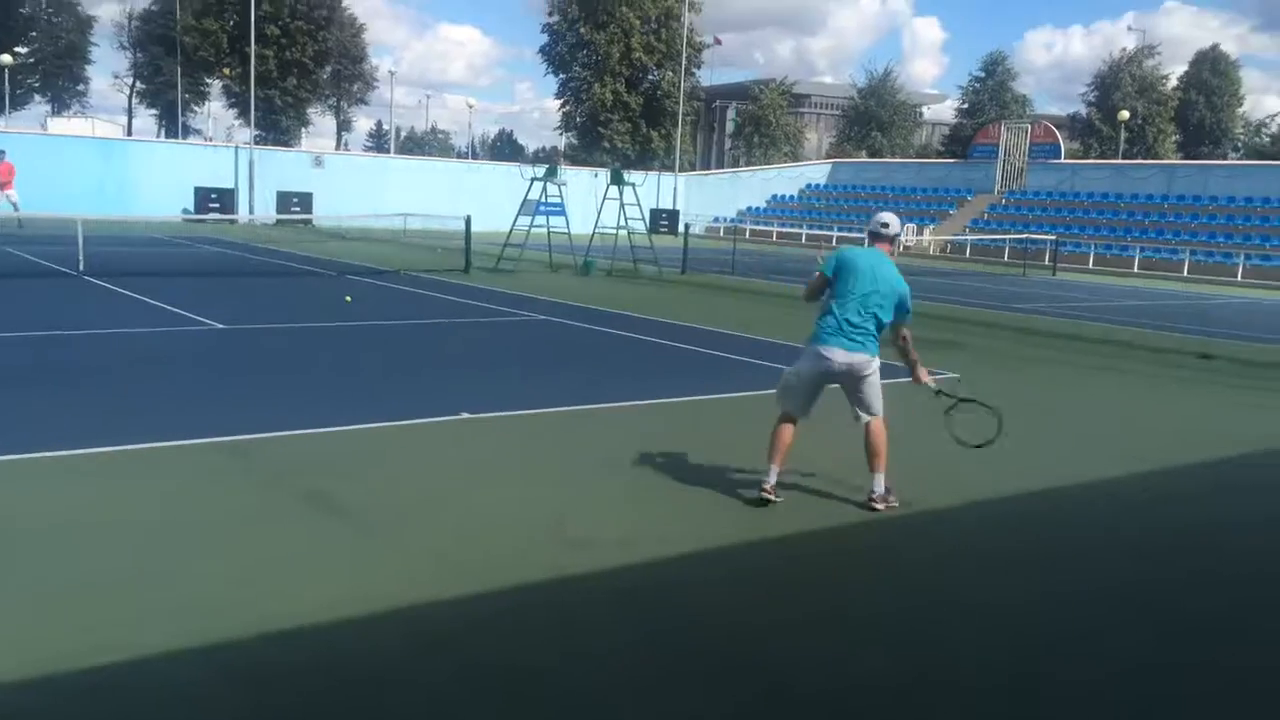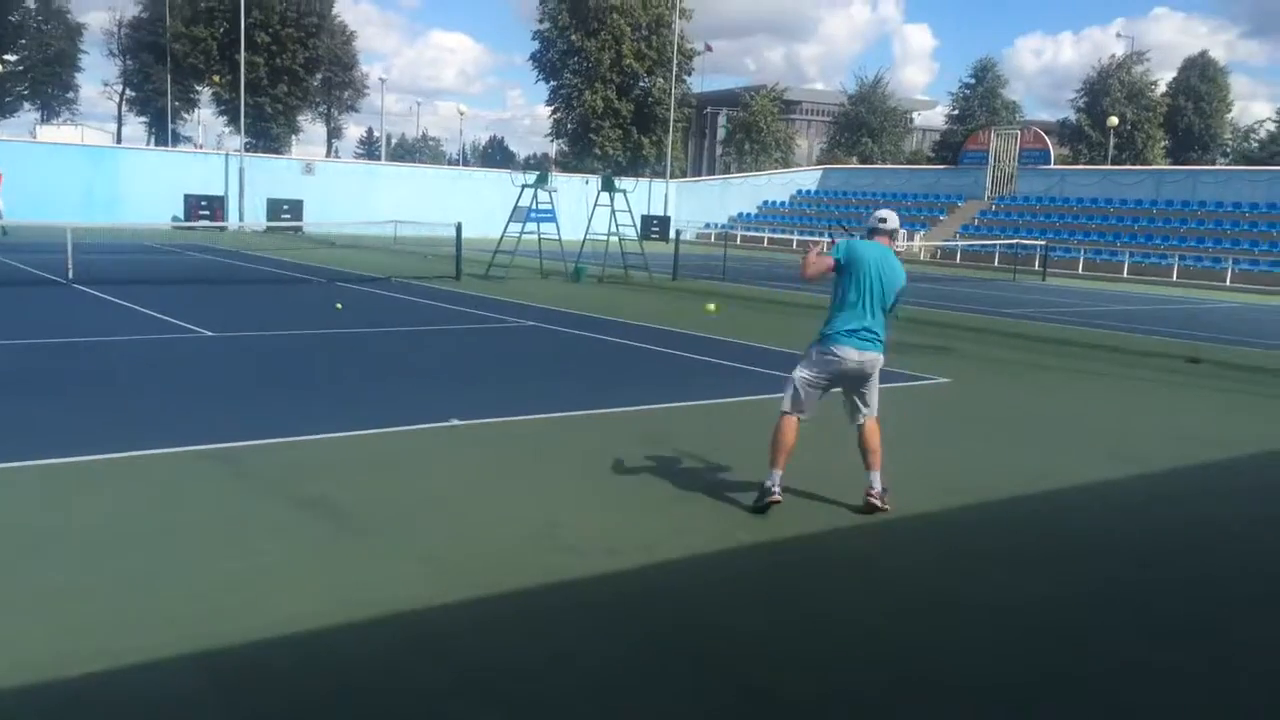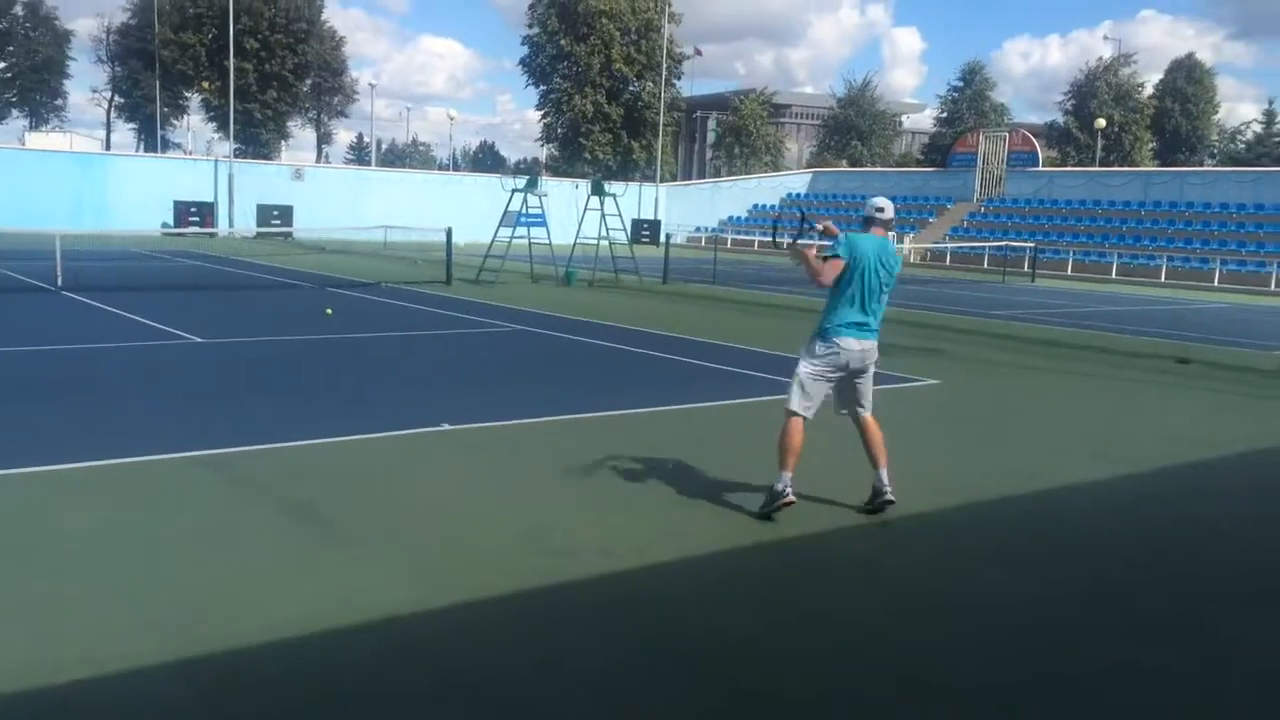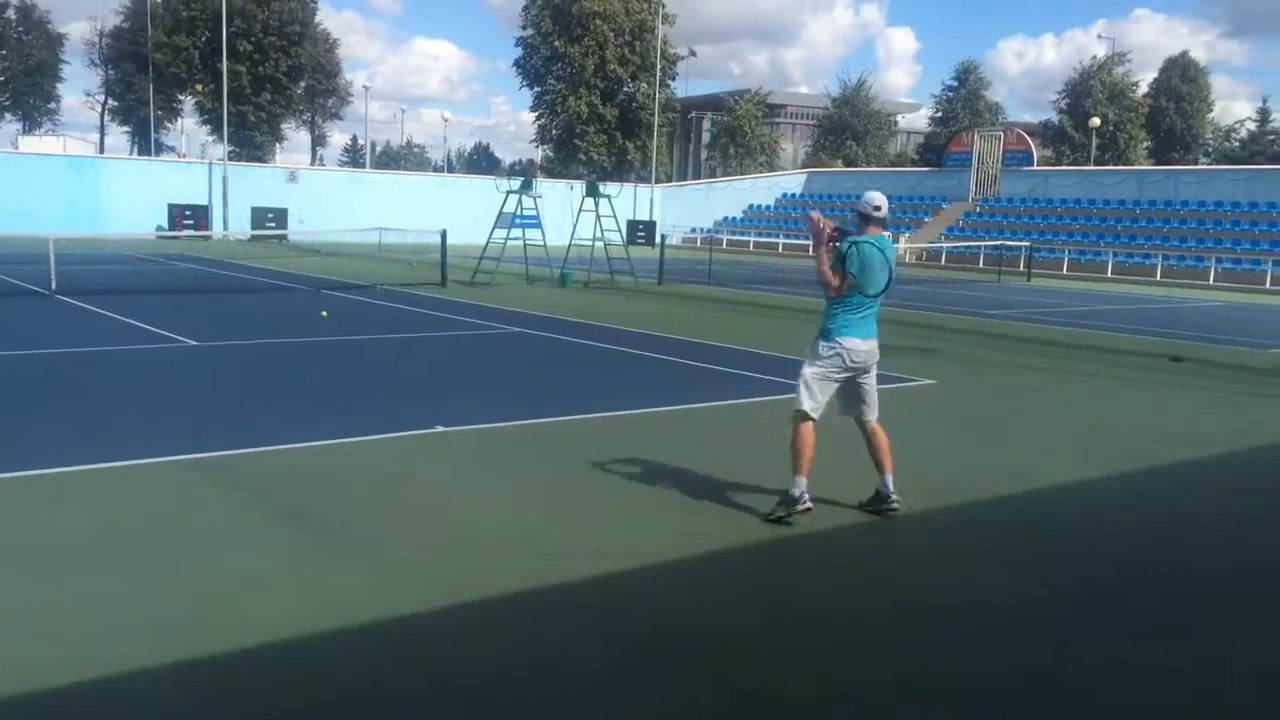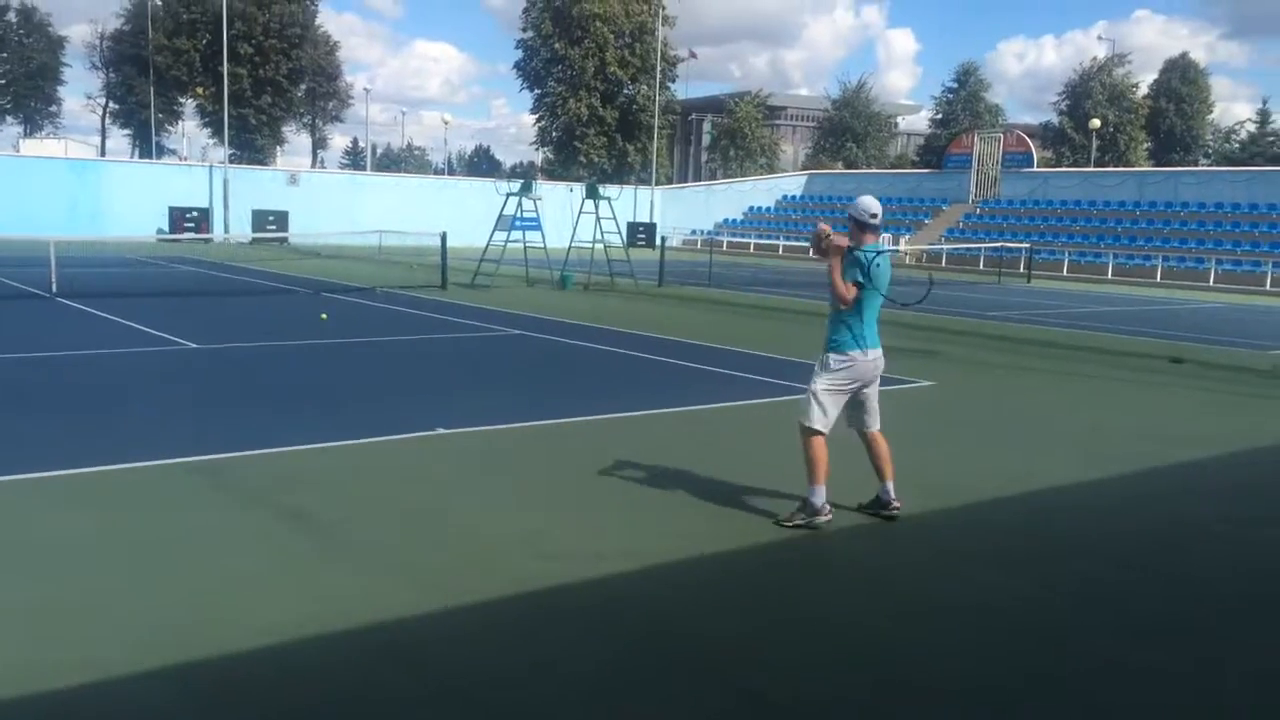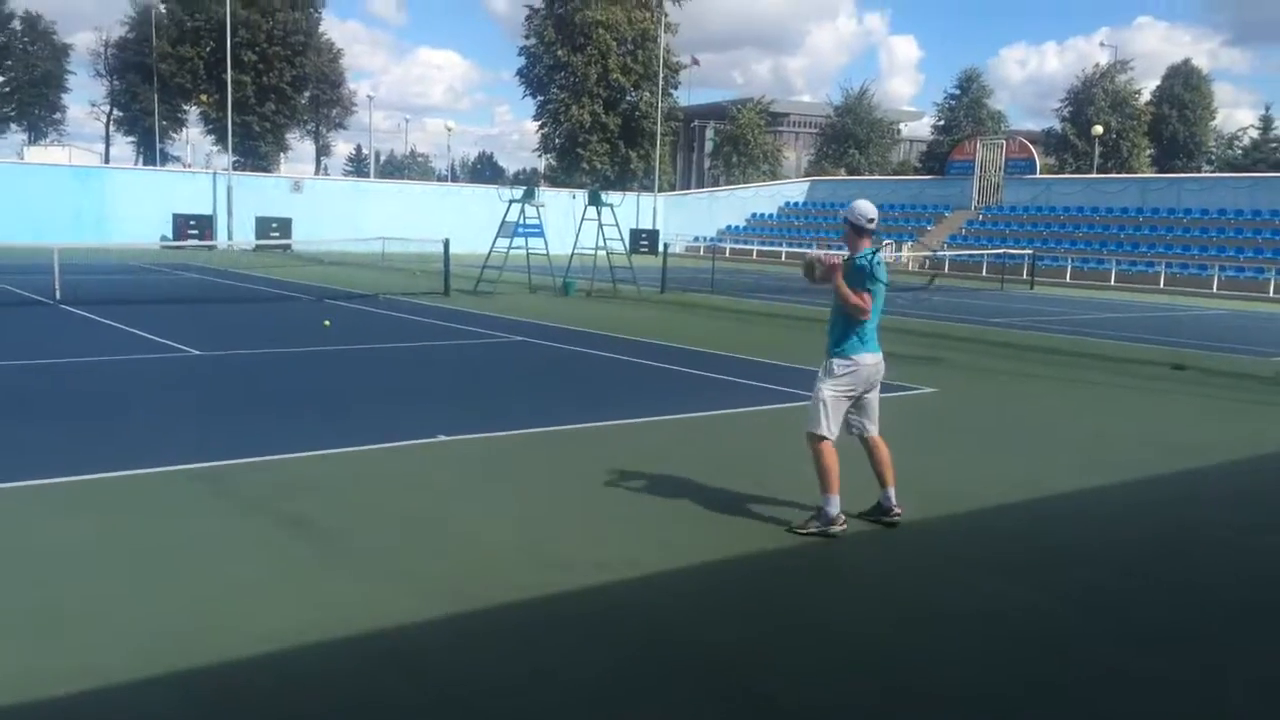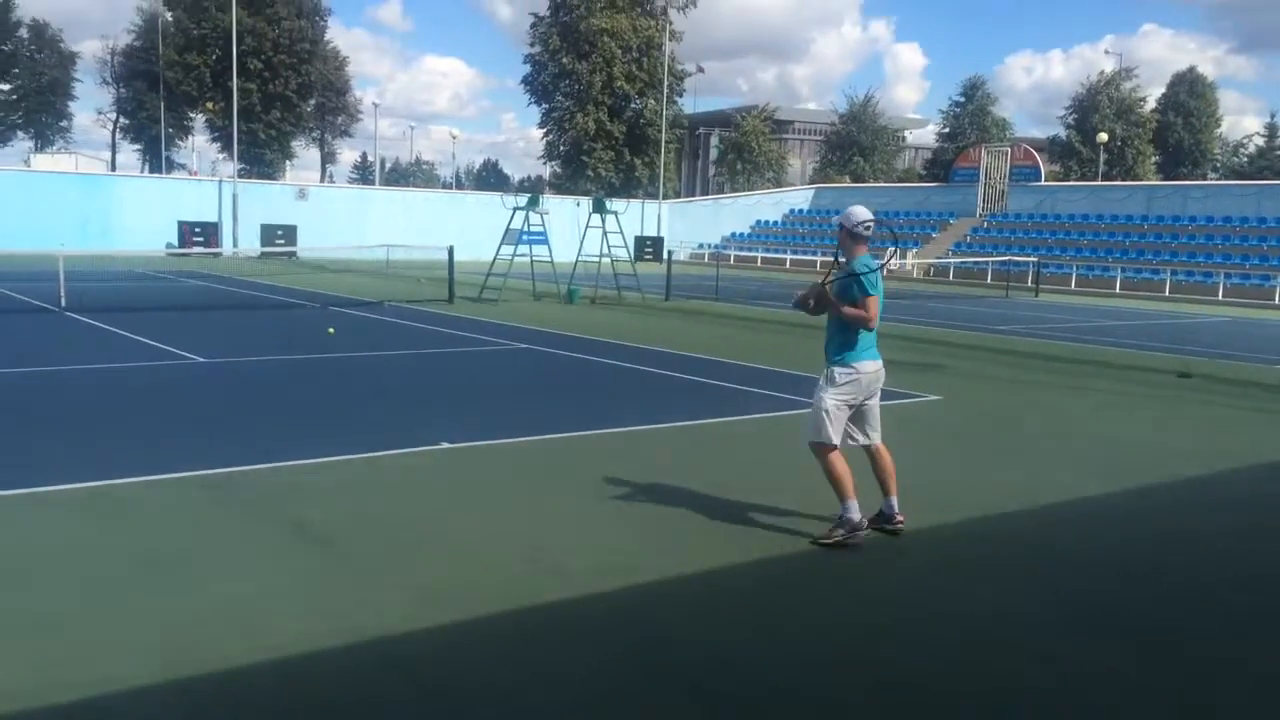
dt=0.1s
person 1, frame 1
left shoulder: (845, 255)
right shoulder: (898, 285)
left elbow: (810, 294)
right elbow: (901, 336)
left wrist: (833, 295)
right wrist: (916, 368)
left hip: (823, 350)
right hip: (862, 359)
left knee: (789, 415)
right knee: (873, 420)
left ankle: (769, 483)
right ankle: (878, 491)
person 1, frame 2
left shoulder: (851, 246)
right shoulder: (899, 272)
left elbow: (810, 273)
left wrist: (809, 257)
left hip: (832, 348)
right hip: (871, 355)
left knee: (790, 413)
right knee: (867, 420)
left ankle: (772, 486)
right ankle: (875, 490)
person 1, frame 3
left shoulder: (851, 240)
right shoulder: (893, 254)
left elbow: (824, 279)
left wrist: (805, 255)
right wrist: (837, 236)
left hip: (832, 341)
right hip: (866, 345)
left knee: (795, 414)
right knee: (864, 416)
left ankle: (783, 488)
right ankle: (883, 487)
person 1, frame 4
left shoulder: (856, 245)
right shoulder: (886, 246)
left elbow: (831, 288)
right elbow: (841, 236)
left wrist: (822, 247)
right wrist: (826, 229)
left hip: (837, 344)
right hip: (866, 346)
left knee: (804, 417)
right knee: (869, 422)
left ankle: (797, 494)
right ankle: (887, 493)
person 1, frame 5
left shoulder: (863, 257)
right shoulder: (877, 254)
left elbow: (843, 301)
left wrist: (834, 258)
right wrist: (835, 242)
left hip: (844, 356)
right hip: (871, 355)
left knee: (812, 429)
right knee: (870, 430)
left ankle: (817, 505)
right ankle: (888, 498)
person 1, frame 6
left shoulder: (864, 262)
right shoulder: (872, 258)
left elbow: (861, 310)
left wrist: (836, 276)
right wrist: (830, 268)
left hip: (846, 361)
right hip: (869, 359)
left knee: (818, 436)
right knee: (870, 434)
left ankle: (831, 513)
right ankle: (889, 504)
person 1, frame 7
left shoulder: (860, 268)
right shoulder: (859, 265)
left elbow: (869, 319)
right elbow: (845, 307)
left wrist: (832, 304)
right wrist: (823, 299)
left hip: (847, 369)
right hip: (869, 366)
left knee: (824, 445)
right knee: (872, 442)
left ankle: (852, 520)
right ankle: (891, 512)
